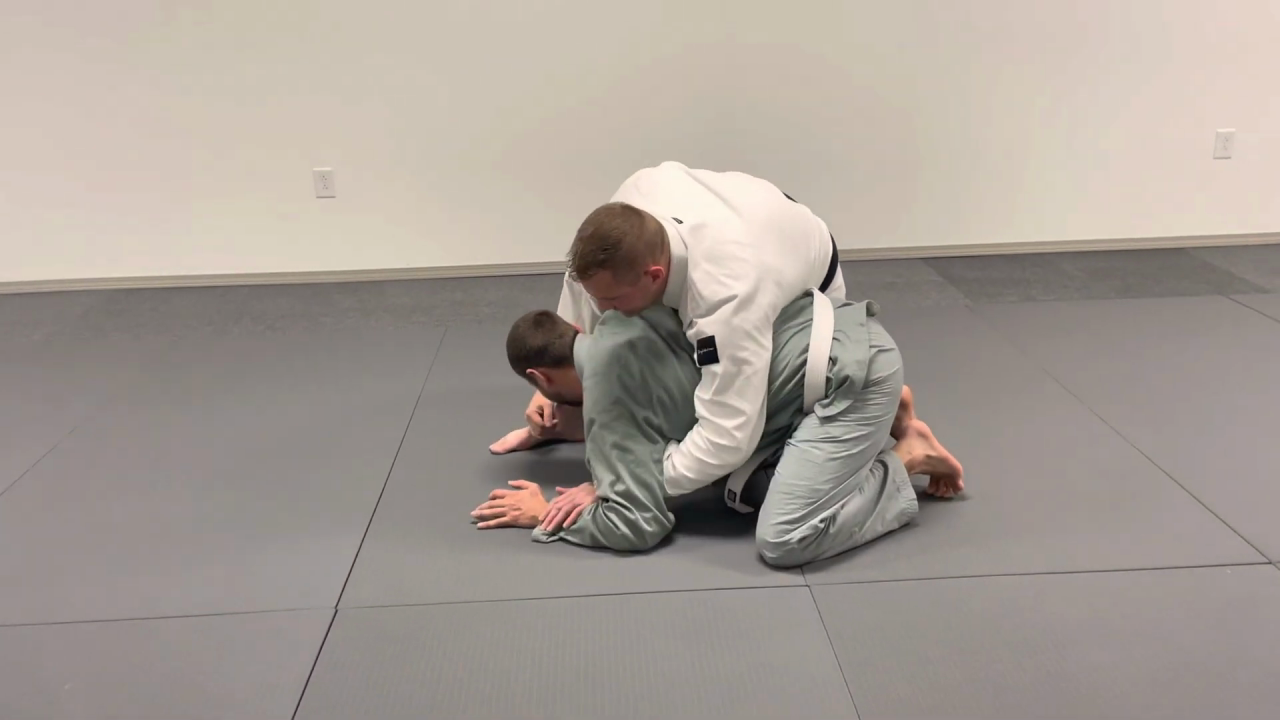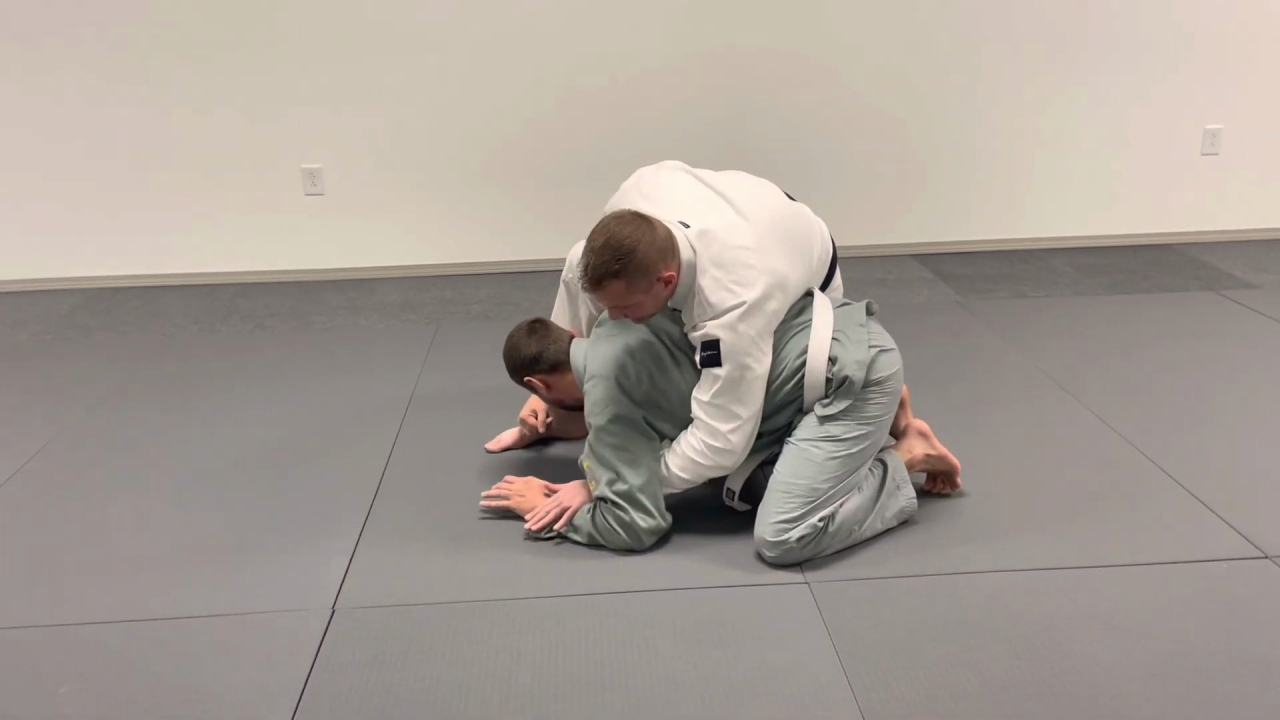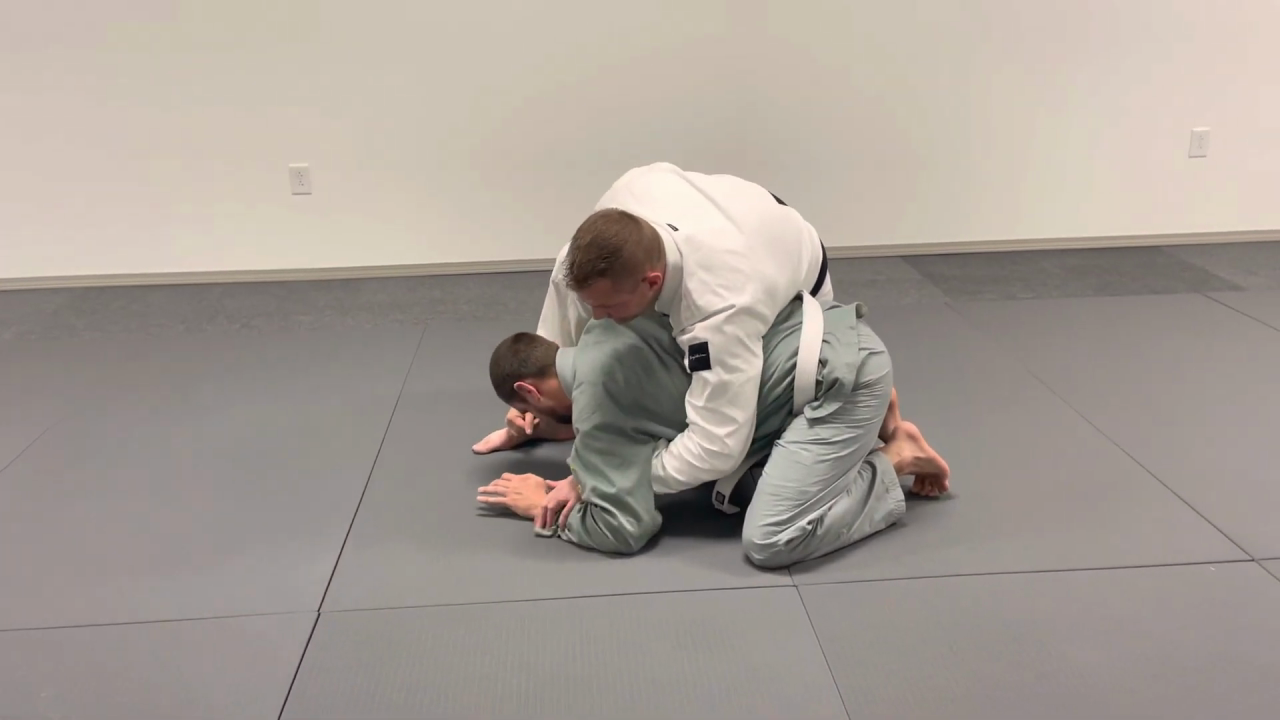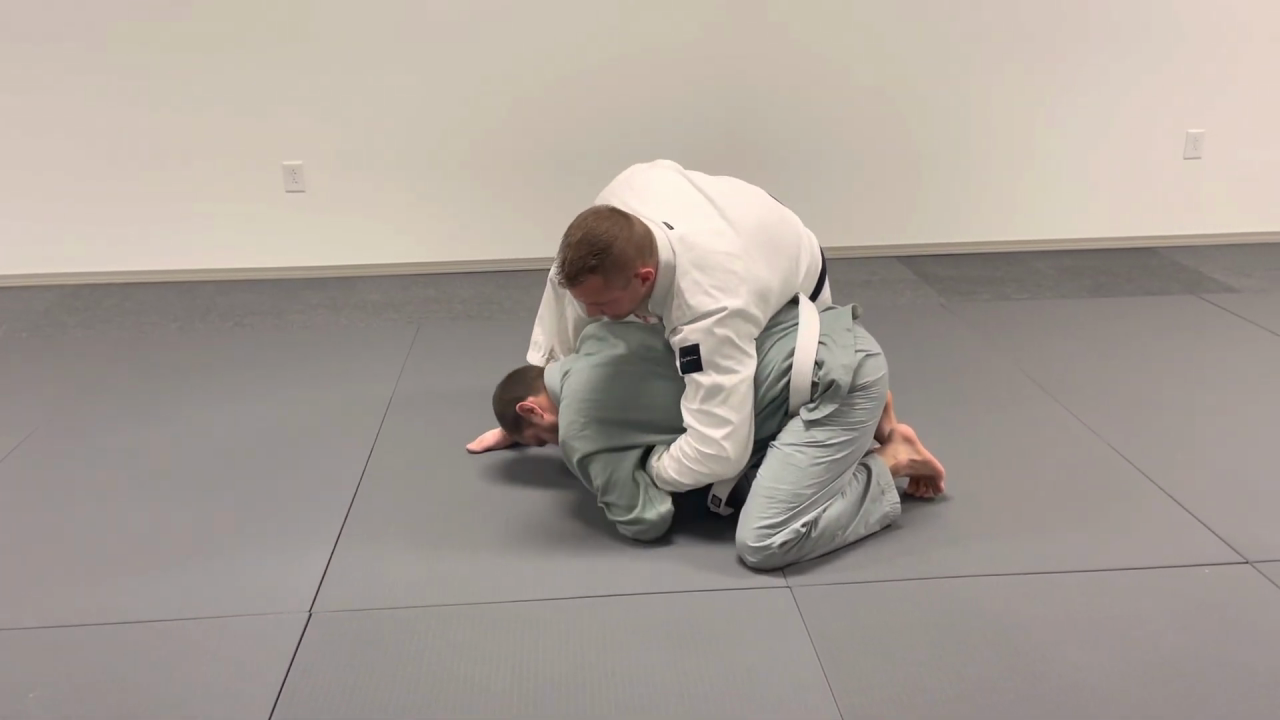
dt=0.5s
person 1, frame 1
left shoulder: (607, 398)
right shoulder: (618, 326)
left elbow: (638, 524)
left wrist: (546, 513)
left hip: (853, 371)
right hip: (841, 337)
left knee: (783, 542)
right knee: (746, 488)
left ankle: (904, 460)
right ankle: (883, 417)
person 1, frame 2
left shoulder: (606, 394)
right shoulder: (616, 329)
left elbow: (635, 524)
left wrist: (550, 509)
right wrist: (591, 483)
left hip: (852, 369)
right hip: (841, 336)
left knee: (781, 541)
right knee: (748, 486)
left ankle: (904, 457)
right ankle: (880, 416)
person 1, frame 3
left shoulder: (594, 402)
right shoulder: (603, 335)
left elbow: (623, 530)
left wrist: (544, 505)
right wrist: (586, 478)
left hip: (840, 373)
right hip: (830, 340)
left knee: (770, 543)
left ankle: (892, 460)
right ankle: (869, 422)
person 1, frame 4
left shoulder: (580, 426)
right shoulder: (597, 339)
left elbow: (644, 519)
left hip: (835, 375)
right hip: (830, 339)
left knee: (762, 546)
left ankle: (887, 463)
right ankle: (867, 421)
person 2, frame 1
left shoulder: (724, 300)
right shoulder: (637, 197)
left elbow: (727, 439)
right elbow: (587, 275)
left hip: (800, 291)
right ankle: (571, 415)
person 2, frame 2
left shoulder: (731, 307)
right shoulder: (638, 196)
left elbow: (717, 444)
right elbow: (587, 270)
left hip: (791, 288)
right knee: (581, 265)
right ankle: (560, 415)
person 2, frame 3
left shoulder: (721, 312)
right shoulder: (628, 198)
left elbow: (717, 448)
right elbow: (582, 285)
right knee: (579, 276)
right ankle: (547, 414)
person 2, frame 4
left shoulder: (710, 313)
right shoulder: (626, 194)
left elbow: (720, 450)
left wrist: (642, 469)
left hip: (788, 296)
right knee: (576, 276)
